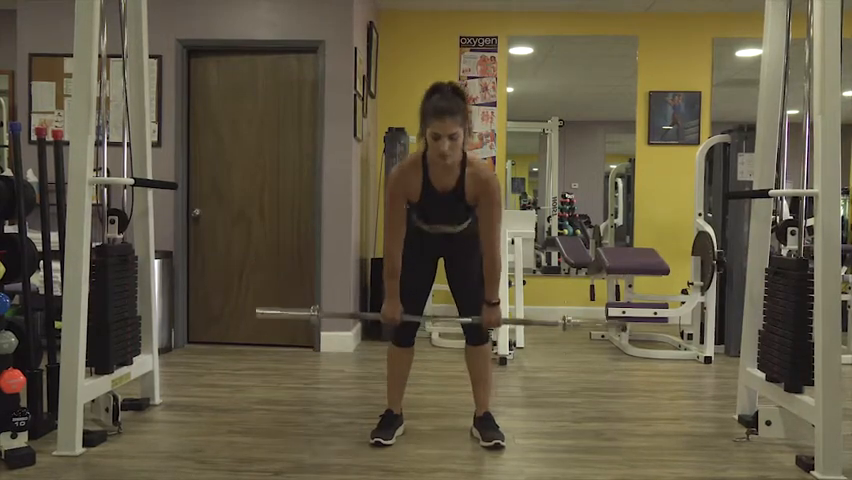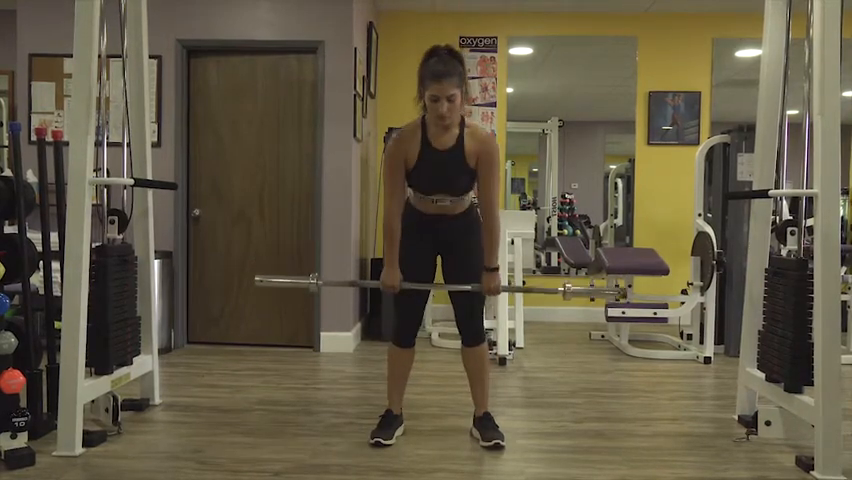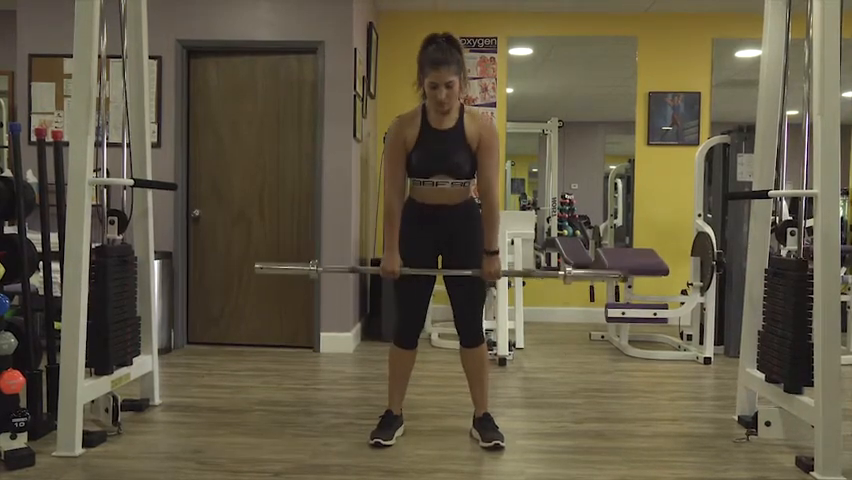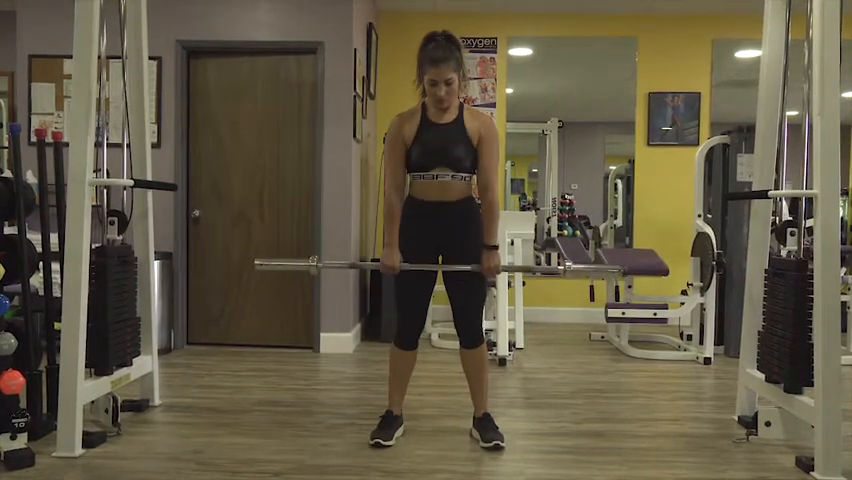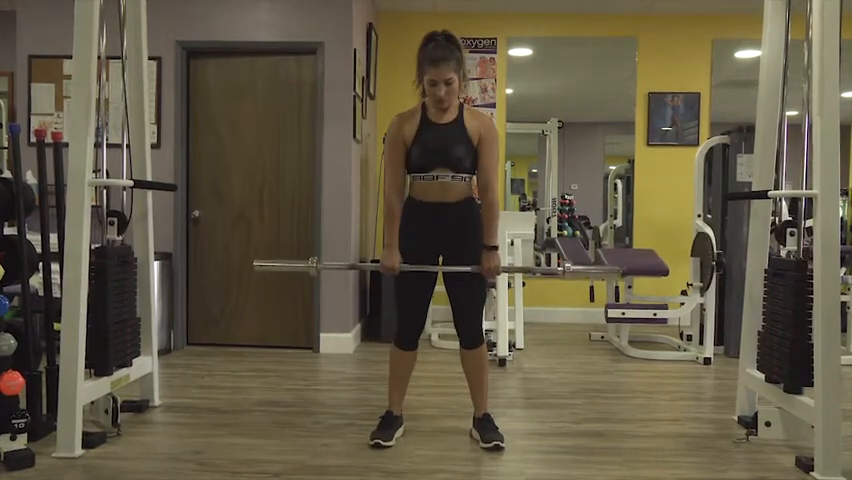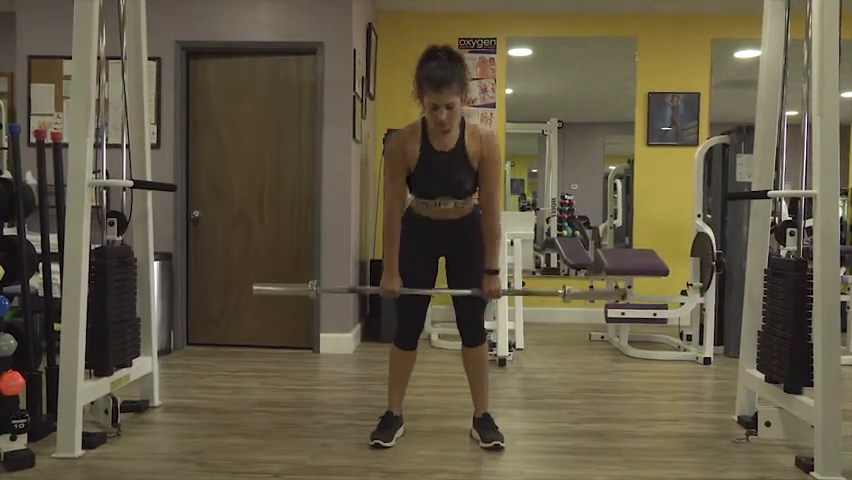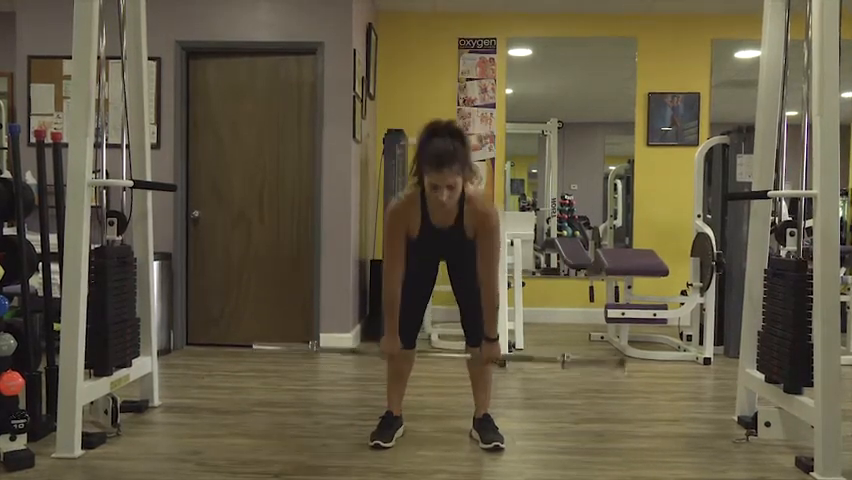
dt=0.3s
person 1, frame 1
left shoulder: (483, 177)
right shoulder: (403, 174)
left elbow: (491, 246)
right elbow: (393, 243)
left wrist: (492, 301)
right wrist: (392, 297)
left hip: (465, 243)
right hip: (418, 243)
left knee: (477, 326)
right knee: (403, 324)
left ankle: (483, 416)
right ankle: (393, 414)
person 1, frame 2
left shoulder: (481, 142)
right shoulder: (403, 141)
left elbow: (489, 210)
right elbow: (392, 207)
left wrist: (491, 268)
right wrist: (390, 265)
left hip: (462, 230)
right hip: (416, 230)
left knee: (472, 326)
right knee: (405, 325)
left ankle: (482, 416)
right ankle: (393, 414)
person 1, frame 3
left shoulder: (481, 128)
right shoulder: (403, 127)
left elbow: (489, 194)
right elbow: (393, 193)
left wrist: (491, 251)
right wrist: (390, 249)
left hip: (464, 226)
right hip: (416, 226)
left knee: (470, 326)
right knee: (407, 325)
left ankle: (482, 416)
right ankle: (393, 414)
person 1, frame 4
left shoulder: (480, 124)
right shoulder: (403, 124)
left elbow: (489, 189)
right elbow: (393, 189)
left wrist: (491, 246)
right wrist: (390, 245)
left hip: (463, 224)
right hip: (416, 224)
left knee: (470, 326)
right knee: (408, 325)
left ankle: (482, 416)
right ankle: (393, 414)
person 1, frame 5
left shoulder: (480, 124)
right shoulder: (403, 124)
left elbow: (489, 189)
right elbow: (392, 189)
left wrist: (491, 246)
right wrist: (390, 245)
left hip: (464, 225)
right hip: (416, 225)
left knee: (470, 328)
right knee: (408, 326)
left ankle: (482, 417)
right ankle: (393, 415)
person 1, frame 6
left shoulder: (484, 143)
right shoulder: (403, 143)
left elbow: (490, 211)
right elbow: (392, 210)
left wrist: (491, 270)
right wrist: (391, 269)
left hip: (466, 237)
right hip: (417, 236)
left knee: (473, 328)
right knee: (407, 328)
left ankle: (482, 417)
right ankle: (393, 415)
person 1, frame 7
left shoulder: (483, 211)
right shoulder: (400, 210)
left elbow: (488, 280)
right elbow: (393, 278)
left wrist: (491, 338)
right wrist: (390, 333)
left hip: (465, 256)
right hip: (419, 256)
left knee: (475, 333)
right knee: (406, 332)
left ankle: (482, 417)
right ankle: (393, 415)
